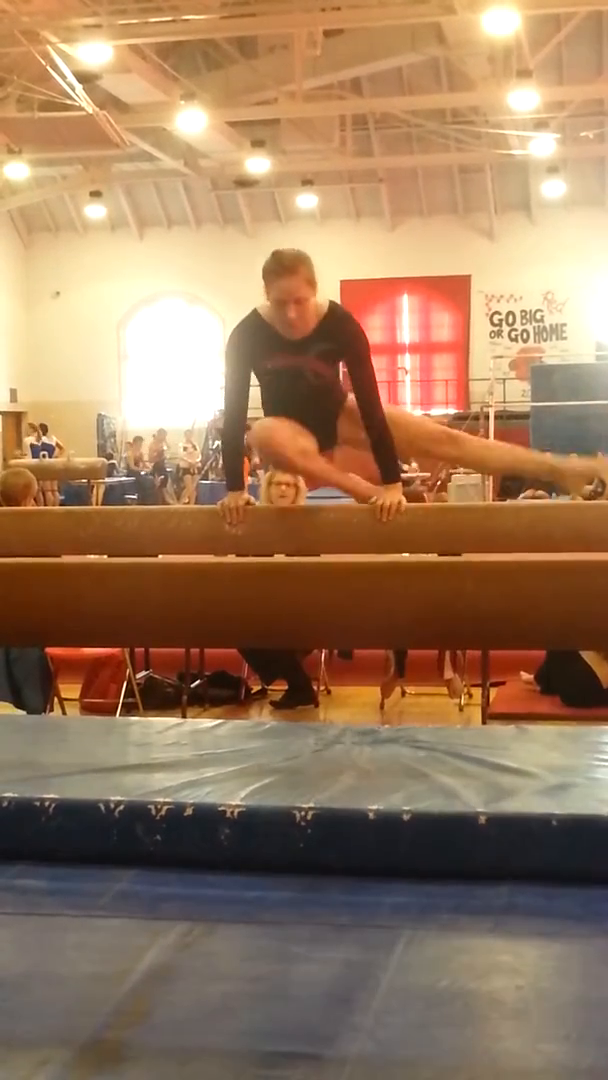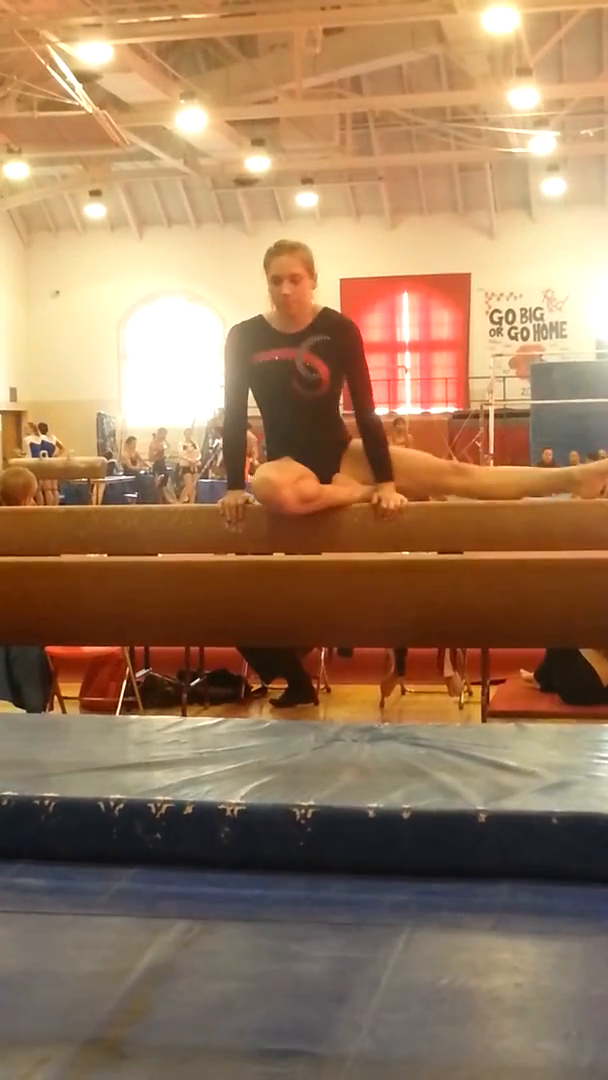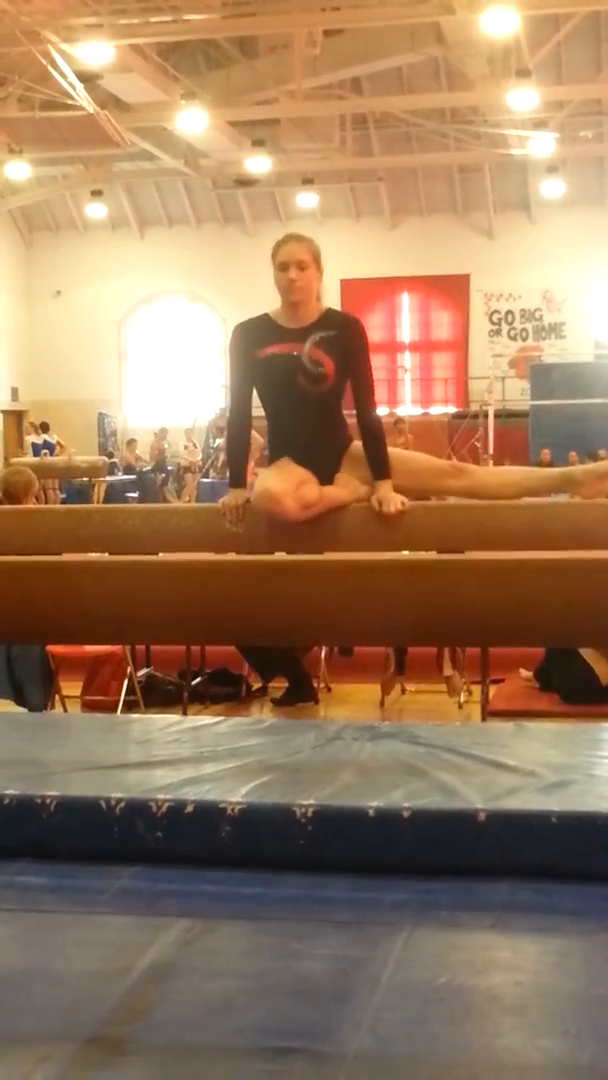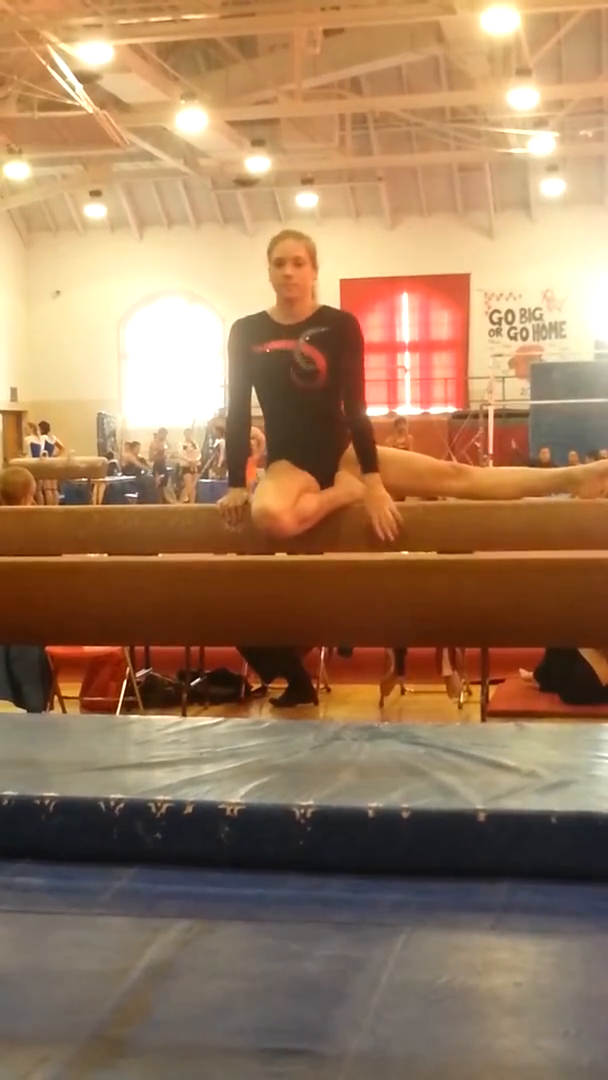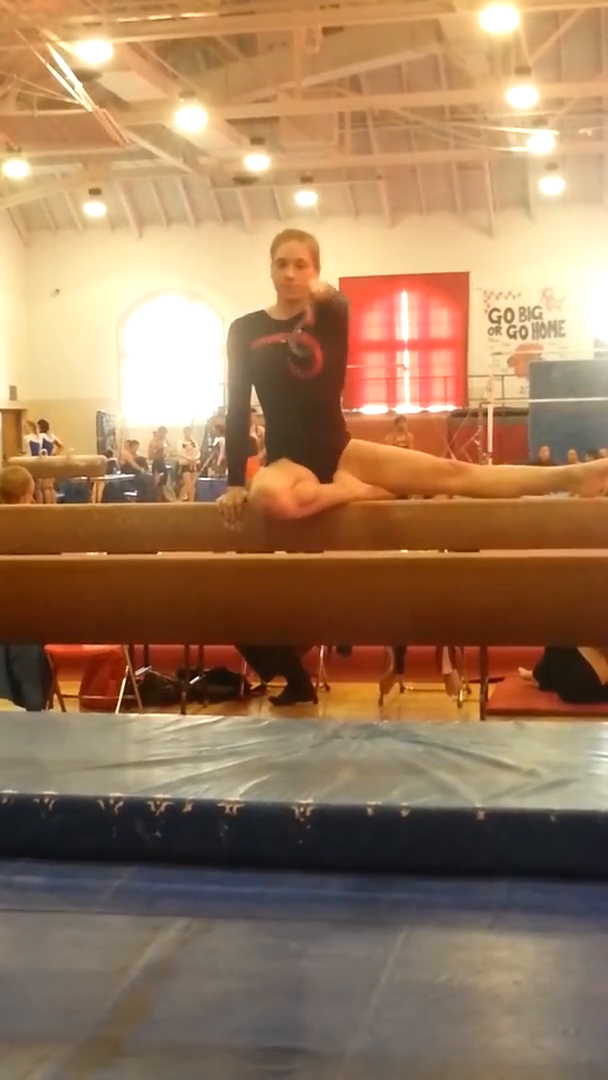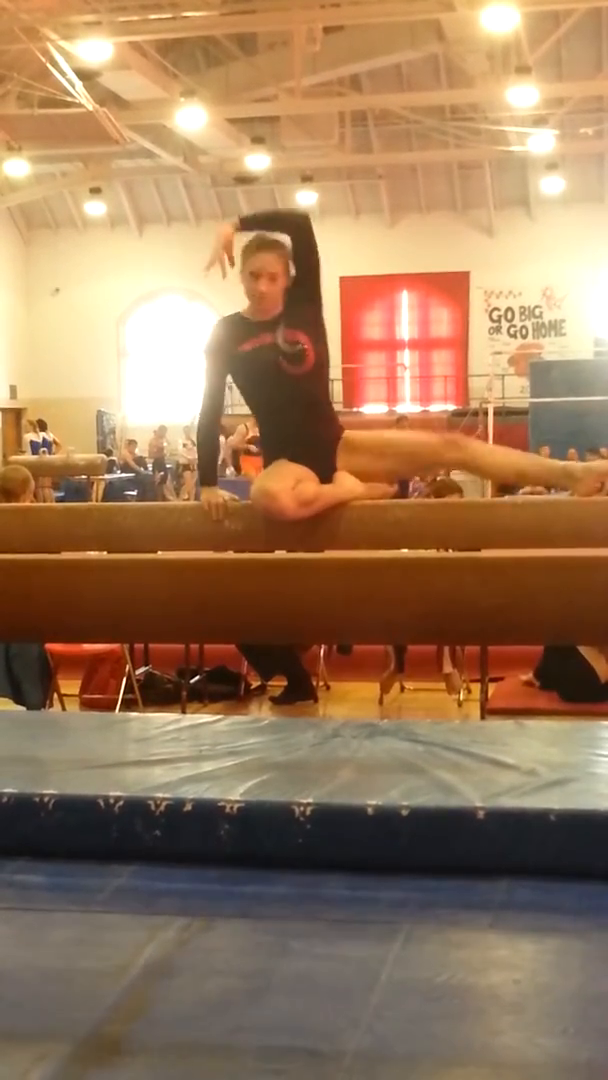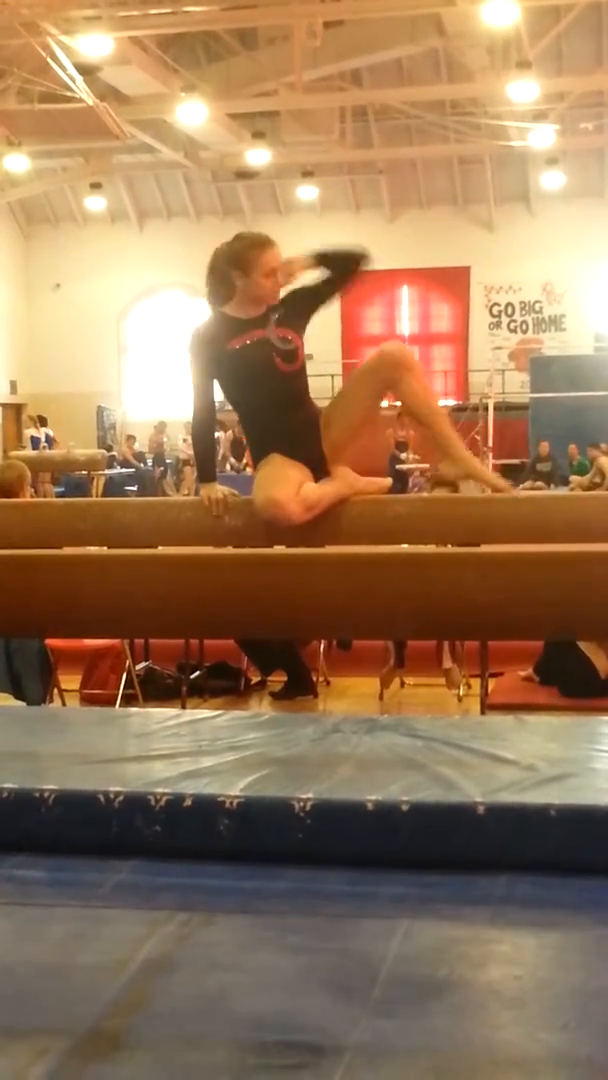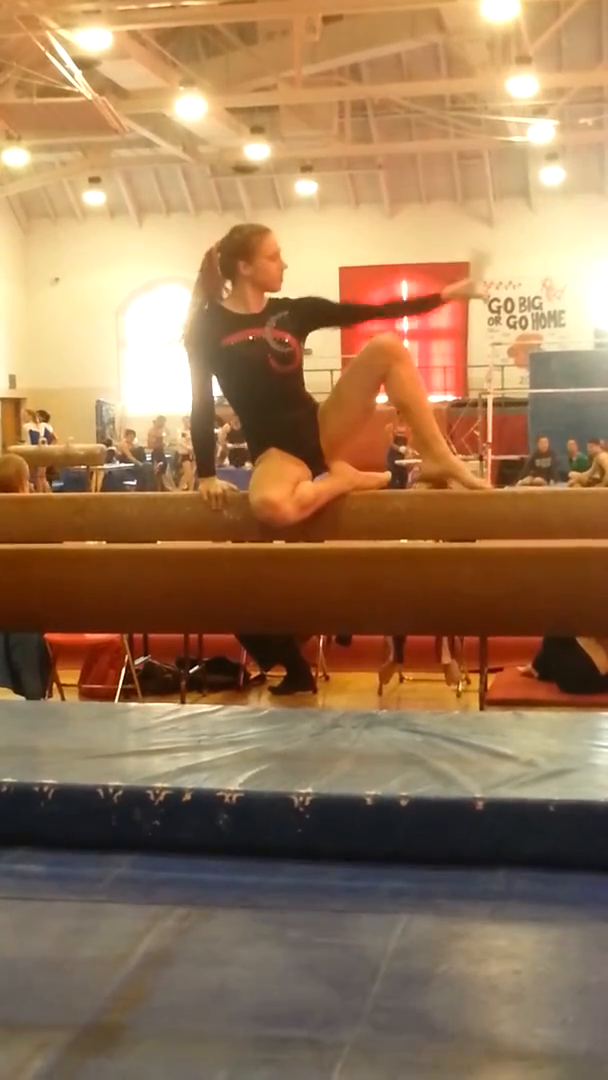
dt=0.3s
person 1, frame 1
left shoulder: (341, 325)
right shoulder: (247, 336)
left elbow: (370, 405)
right elbow: (233, 414)
left wrist: (392, 482)
right wrist: (235, 488)
left hip: (337, 414)
right hip: (290, 429)
left knee: (445, 439)
right knee: (264, 436)
left ankle: (563, 470)
right ankle: (363, 488)
person 1, frame 2
left shoulder: (339, 329)
right shoulder: (244, 338)
left elbow: (365, 411)
right elbow: (233, 416)
left wrist: (388, 482)
right wrist: (235, 487)
left hip: (341, 451)
right hip: (291, 462)
left knee: (454, 473)
right knee: (271, 488)
left ankle: (574, 477)
right ankle: (360, 493)
person 1, frame 3
left shoulder: (345, 328)
right shoulder: (248, 335)
left elbow: (366, 410)
right elbow: (238, 413)
left wrist: (385, 482)
right wrist: (236, 485)
left hip: (343, 452)
right hip: (291, 461)
left knee: (454, 474)
right knee: (273, 499)
left ankle: (574, 478)
right ankle: (356, 491)
person 1, frame 4
left shoulder: (340, 325)
right shoulder: (246, 332)
left elbow: (355, 406)
right elbow: (238, 411)
left wrist: (375, 479)
right wrist: (236, 485)
left hip: (340, 451)
right hip: (288, 461)
left knee: (451, 474)
right knee: (271, 516)
left ankle: (573, 477)
right ankle: (348, 491)
person 1, frame 5
left shoulder: (329, 315)
right shoulder: (244, 330)
left elbow: (336, 302)
right elbow: (237, 410)
left wrist: (319, 289)
right wrist: (235, 482)
left hip: (338, 448)
right hip: (288, 459)
left knee: (452, 473)
right knee: (268, 495)
left ankle: (573, 476)
right ankle: (355, 491)
person 1, frame 6
left shoulder: (303, 303)
right shoulder: (227, 334)
left elbow: (301, 224)
right elbow: (211, 411)
left wrist: (235, 226)
right wrist: (209, 484)
left hip: (335, 444)
right hip: (288, 458)
left knee: (449, 445)
right knee: (270, 497)
left ankle: (570, 473)
right ankle: (351, 489)
person 1, frame 7
left shoulder: (290, 308)
right shoulder: (209, 335)
left elbow: (356, 259)
right elbow: (203, 411)
left wrist: (307, 262)
right wrist: (208, 480)
left hip: (322, 434)
right hip: (276, 455)
left knee: (395, 355)
right knee: (277, 505)
left ankle: (462, 461)
right ankle: (345, 483)
person 1, frame 8
left shoulder: (293, 311)
right shoulder: (208, 327)
left elbow: (371, 313)
right elbow: (201, 403)
left wrist: (444, 295)
right wrist: (206, 475)
left hip: (321, 429)
right hip: (275, 450)
left knee: (387, 345)
right knee: (271, 506)
left ankle: (439, 458)
right ankle: (346, 479)
